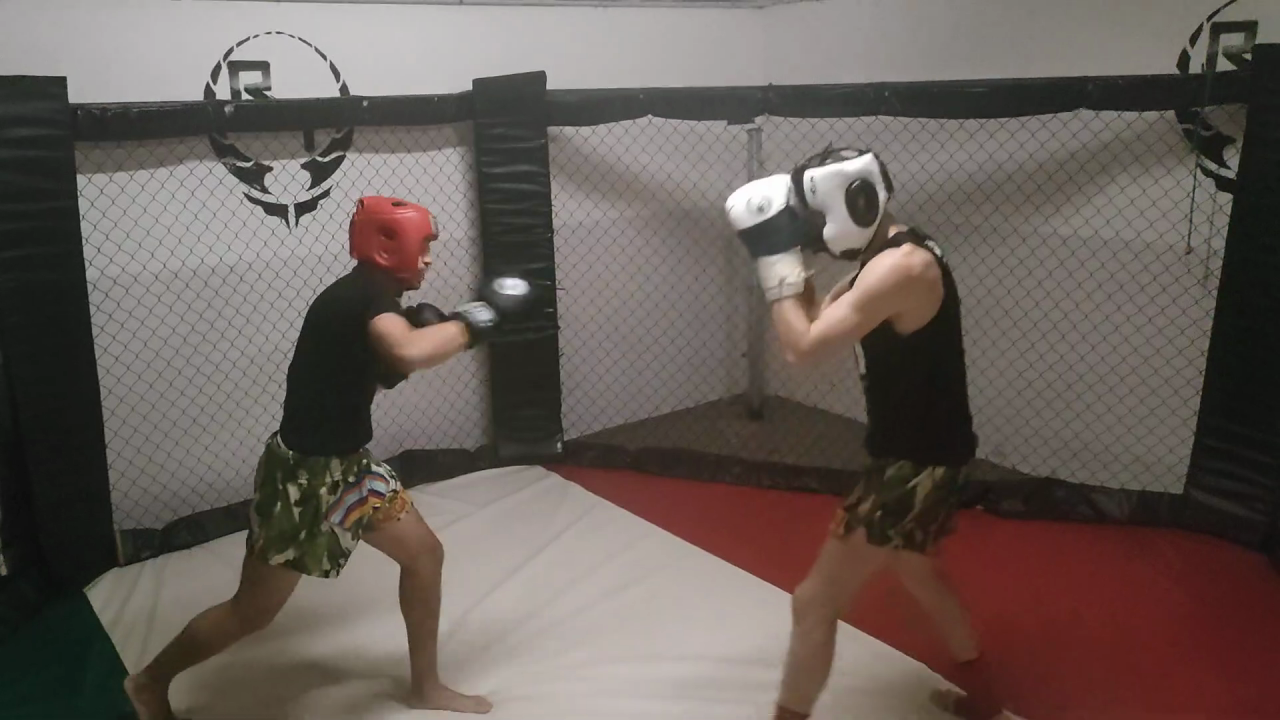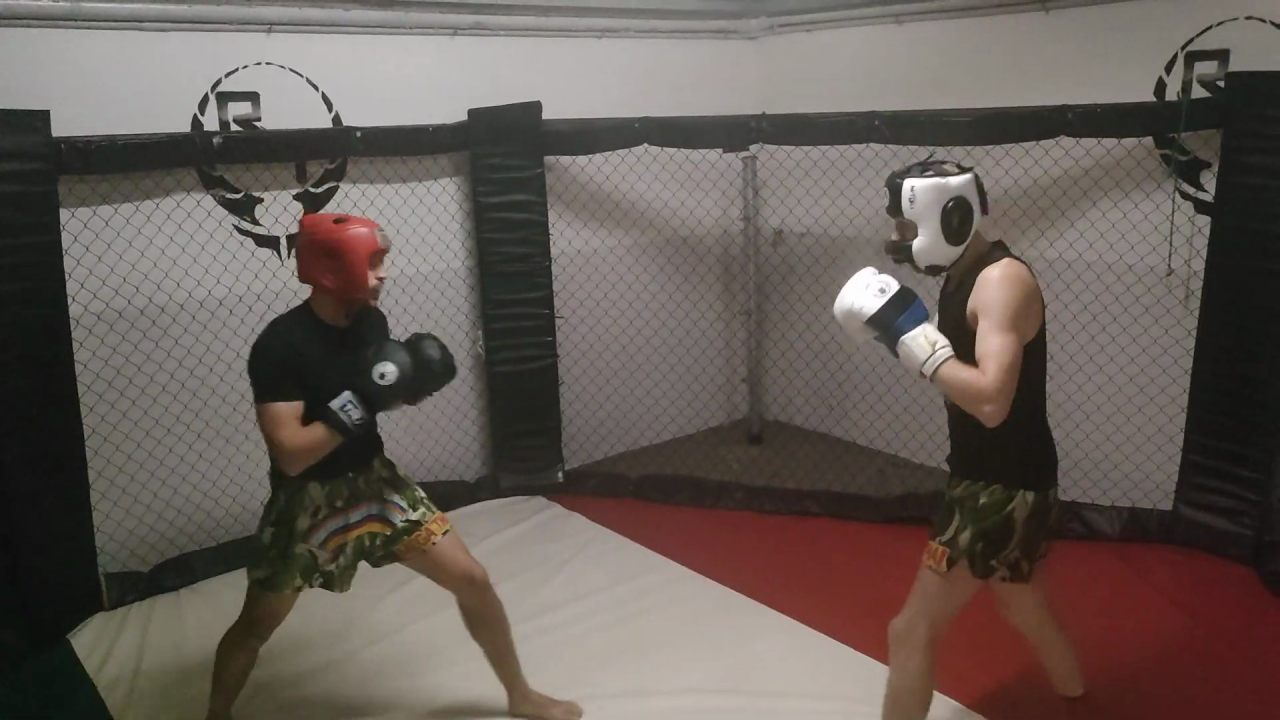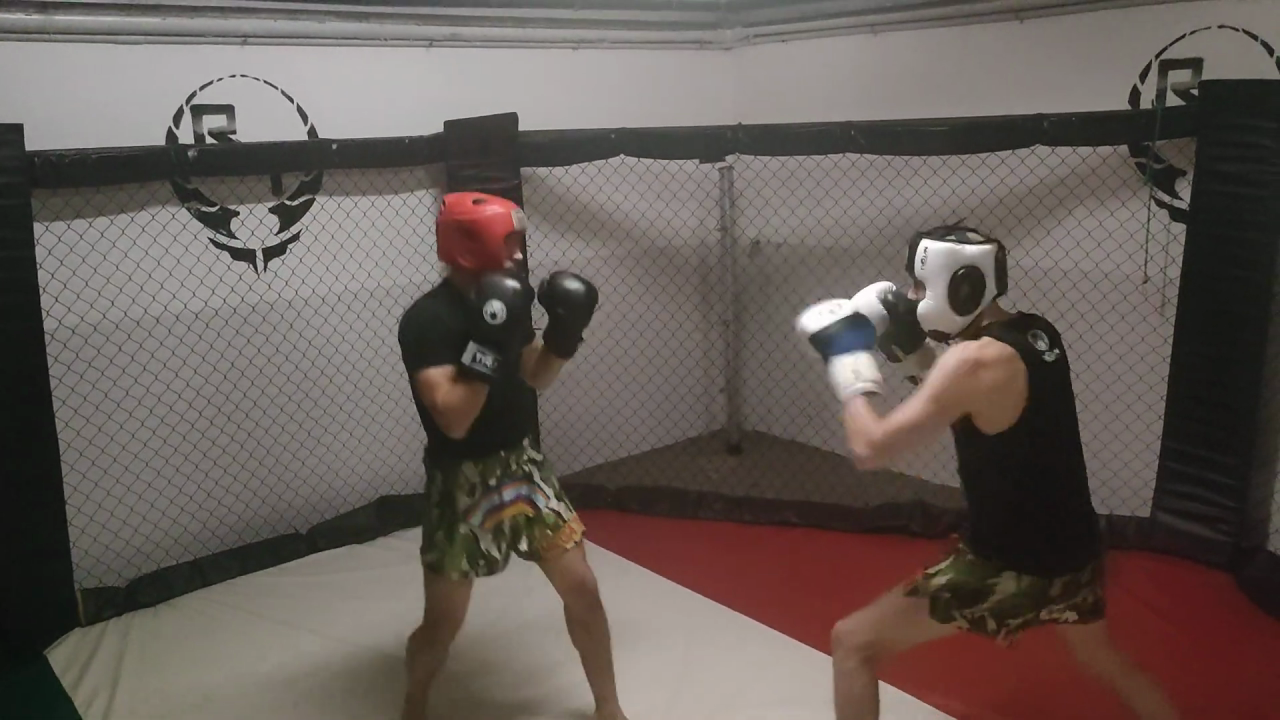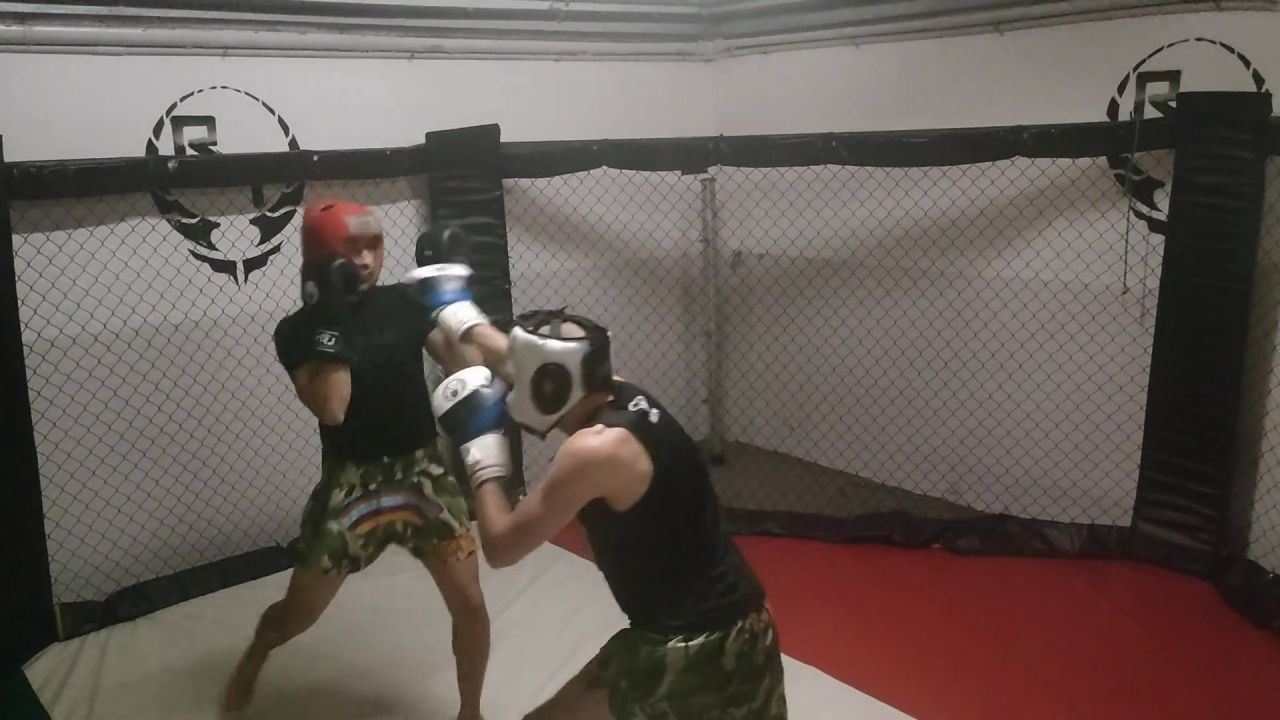
dt=0.7s
person 1, frame 1
left shoulder: (900, 268)
right shoulder: (893, 253)
left elbow: (804, 349)
right elbow: (823, 327)
left wrist: (776, 254)
right wrist: (792, 259)
left hip: (915, 460)
right hip: (928, 453)
left knee: (814, 603)
right knee: (917, 573)
person 1, frame 2
left shoulder: (1003, 280)
right shoulder: (976, 272)
left elbow: (990, 401)
right elbow: (966, 367)
left wrist: (911, 330)
right wrist: (908, 329)
left hip: (1003, 482)
right hip: (1013, 476)
left knee: (911, 632)
right knee: (1028, 610)
person 1, frame 3
left shoulder: (975, 360)
right shoulder: (1038, 334)
left elbow: (870, 449)
left wrist: (848, 357)
right wrist: (910, 348)
left hip: (1004, 563)
right hip: (1074, 546)
left knee: (853, 642)
right knee: (1103, 657)
person 1, frame 4
left shoulder: (595, 450)
right shoulder: (625, 394)
left elbow: (502, 548)
right elbow: (521, 368)
left wrist: (481, 445)
right wrist: (459, 314)
left hip: (686, 649)
right hip: (746, 625)
person 2, frame 1
left shoulder: (356, 301)
right shoulder: (357, 299)
right elbow: (411, 353)
left wrist: (385, 369)
right wrist: (486, 311)
left hip: (349, 461)
right hip: (309, 473)
left knee: (425, 553)
right knee: (253, 612)
person 2, frame 2
left shoulder: (369, 320)
right shoulder: (282, 348)
right elbow: (289, 456)
left wrist: (413, 383)
right wrist: (357, 401)
left hip: (375, 482)
right hip: (309, 501)
left knee: (473, 581)
right knee: (256, 626)
person 2, frame 3
left shoulder: (505, 303)
right shoulder: (425, 321)
left elbow: (535, 378)
right elbow: (454, 422)
left wrist: (564, 331)
right wrist: (490, 344)
left hip: (522, 463)
right hip: (463, 480)
left knee: (582, 589)
right knee: (442, 626)
person 2, frame 4
left shoulder: (403, 303)
right shoulder: (300, 330)
right elbow: (330, 410)
right wrist: (330, 322)
left hip: (423, 470)
right hip: (352, 480)
left knee: (468, 601)
right knee: (301, 608)
right ankle: (244, 676)
